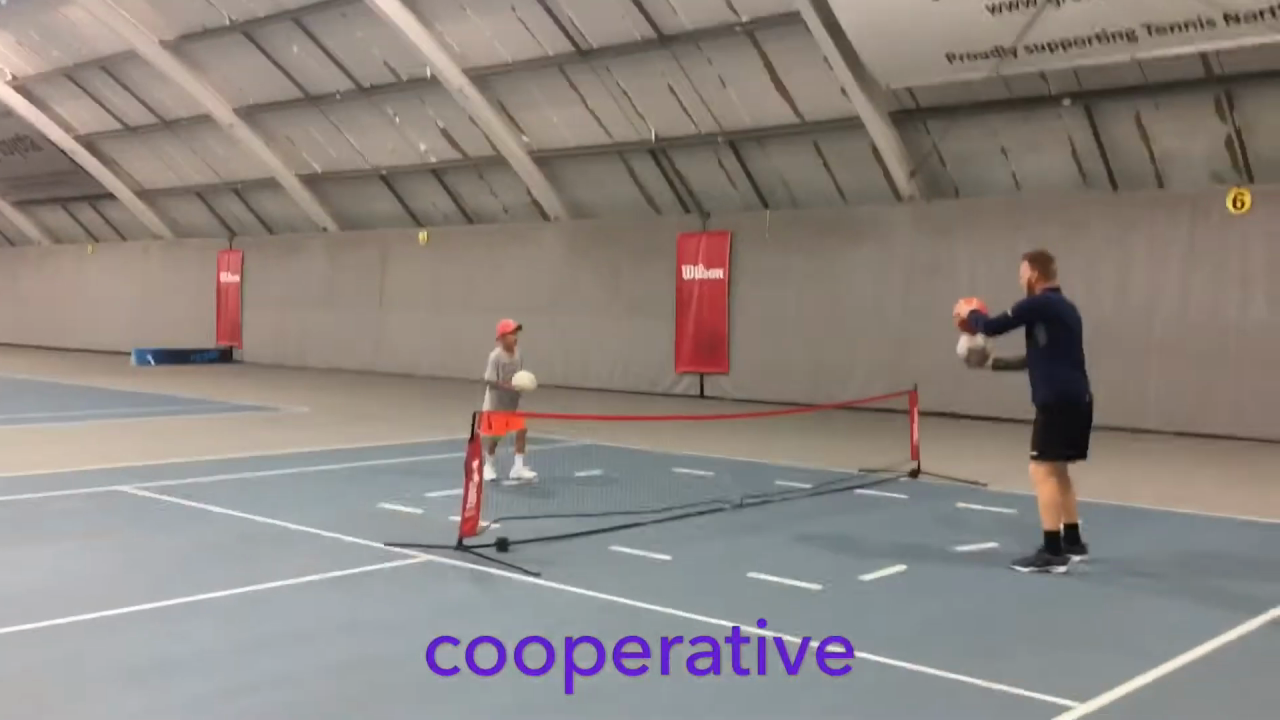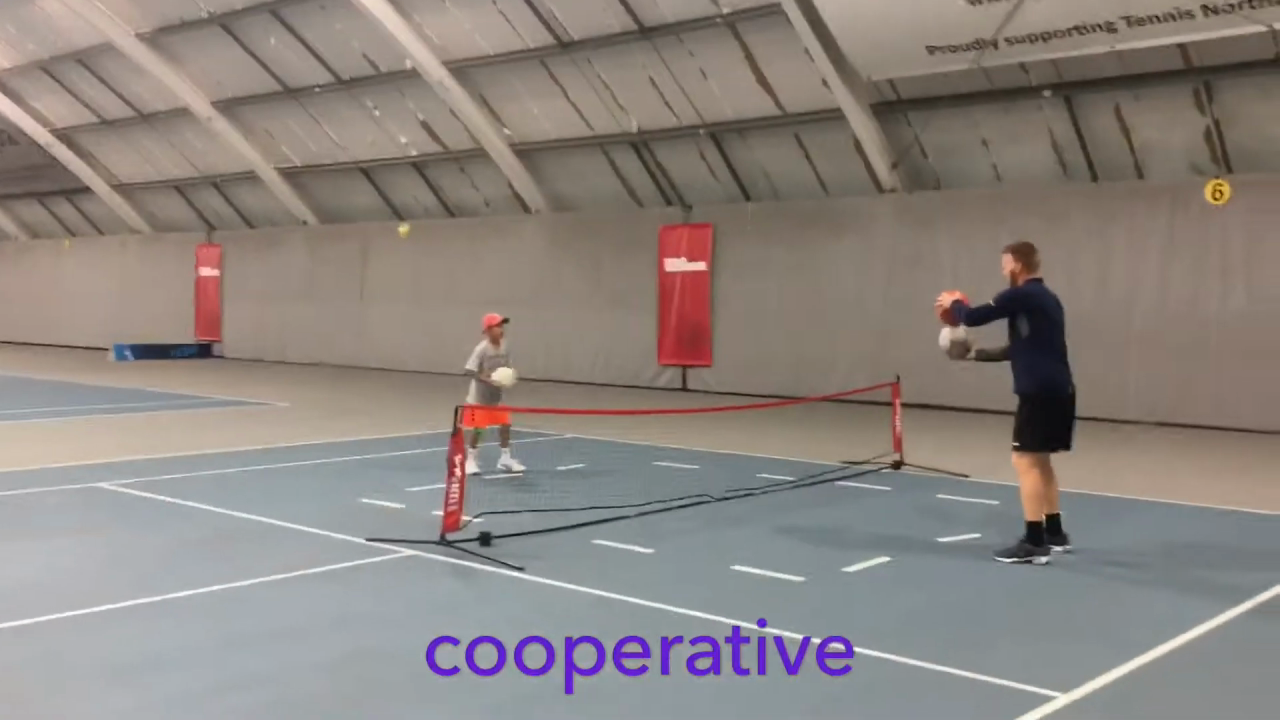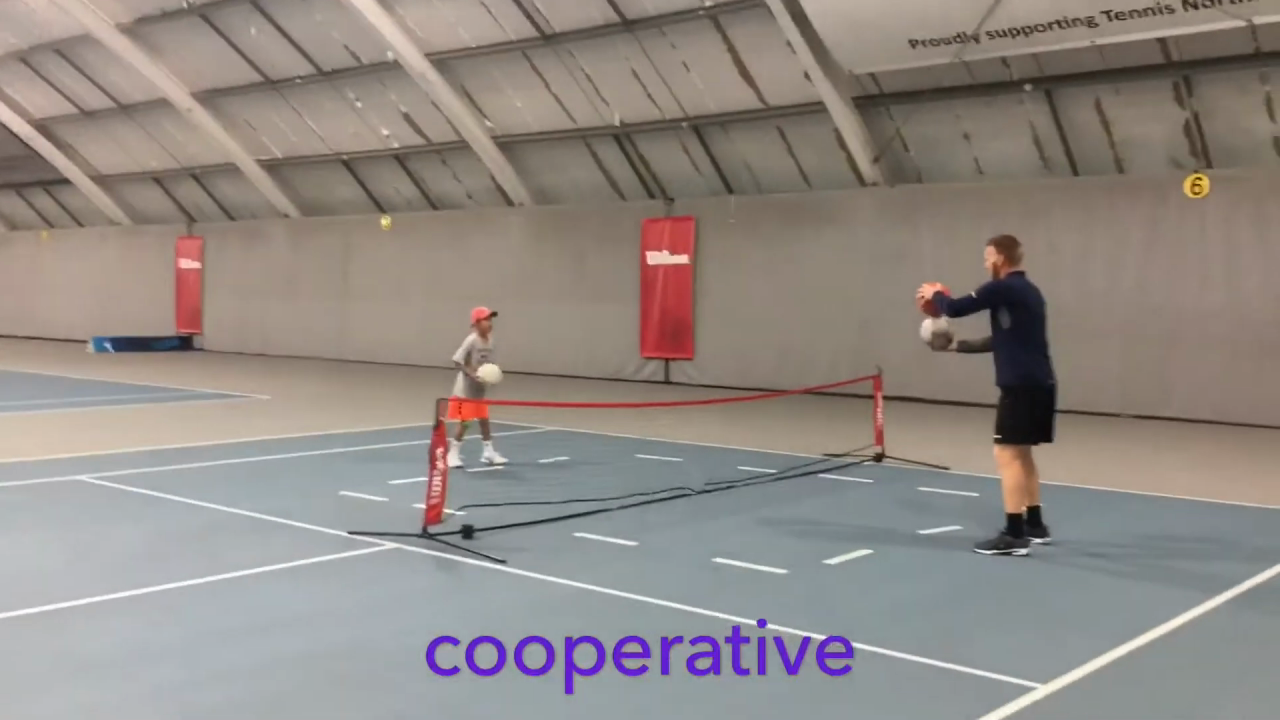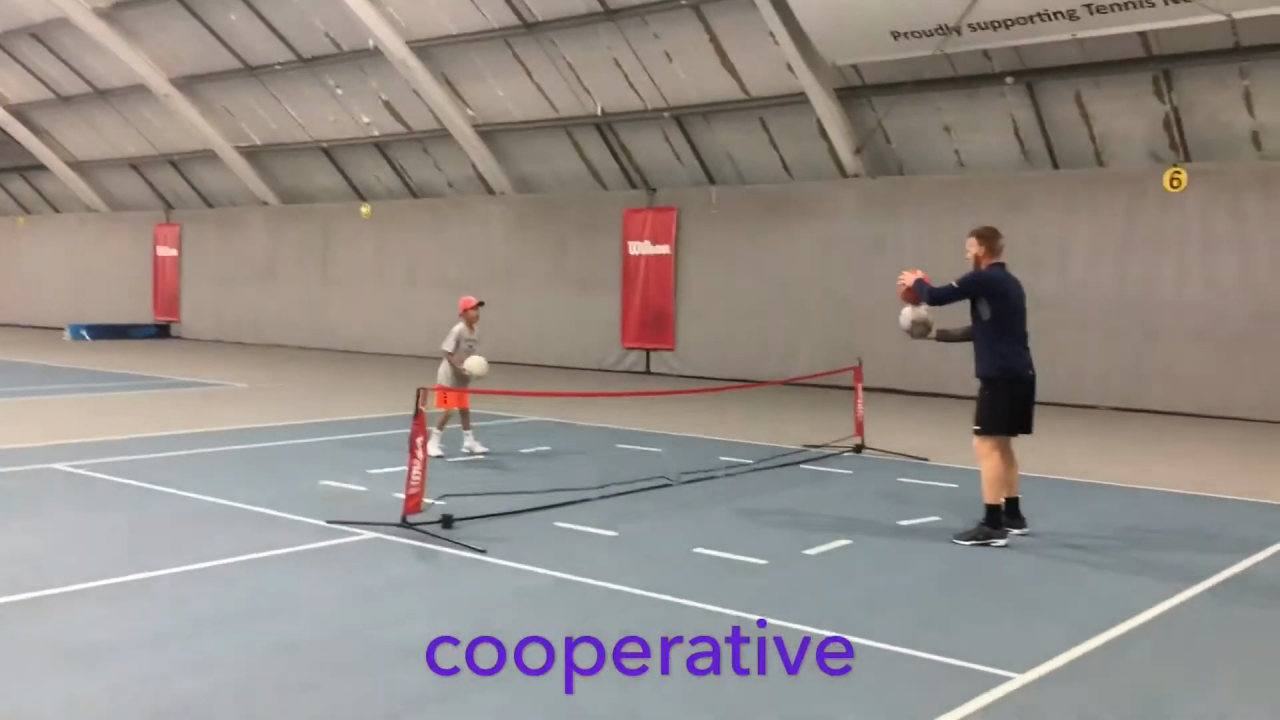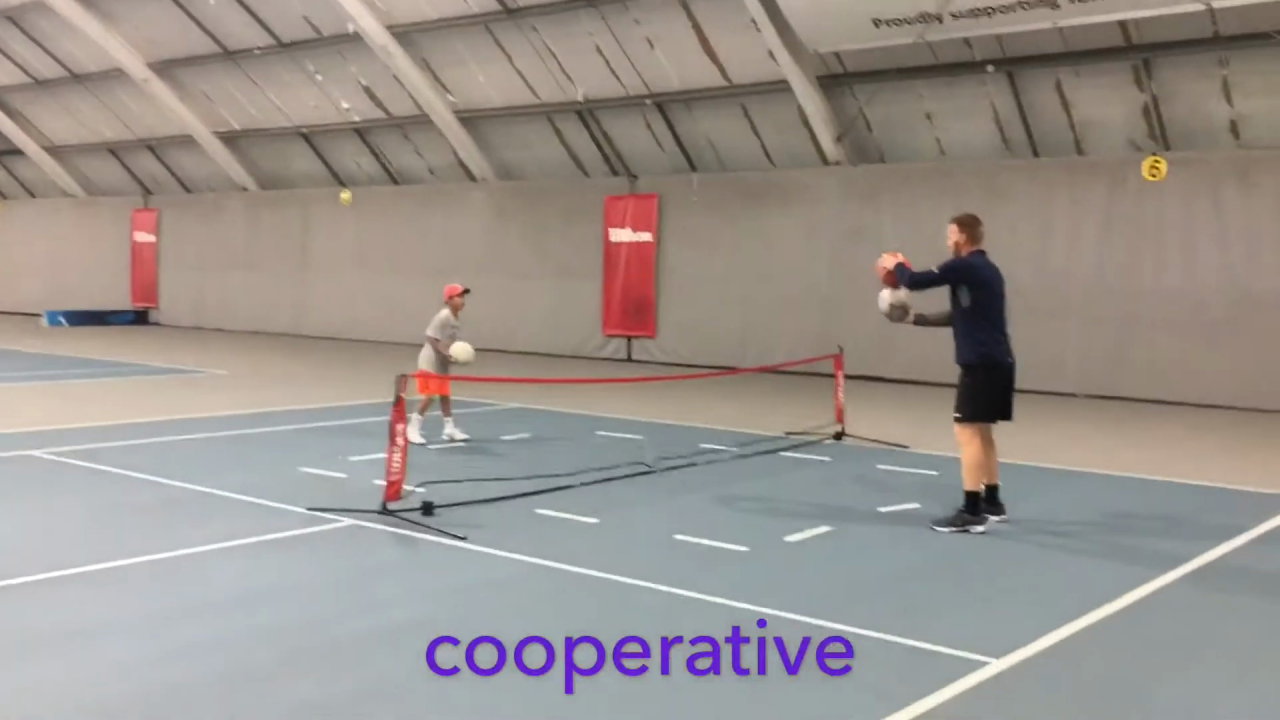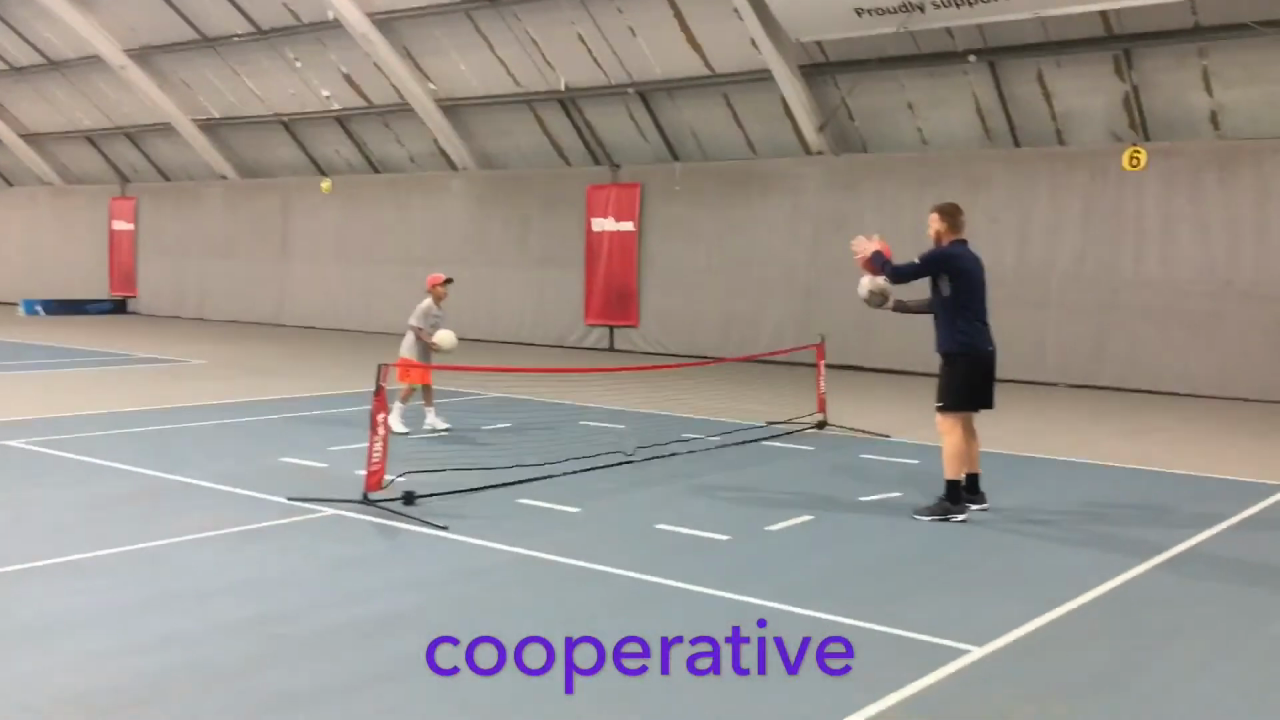
dt=0.1s
person 1, frame 1
left shoulder: (1039, 304)
right shoulder: (1062, 307)
left elbow: (993, 327)
left wrist: (970, 314)
right wrist: (994, 363)
left hip: (1057, 401)
right hip: (1074, 399)
left knee: (1042, 471)
right knee: (1058, 470)
left ankle: (1053, 552)
right ankle: (1072, 543)
person 1, frame 2
left shoulder: (1021, 296)
right shoulder: (1045, 298)
left elbow: (974, 317)
left wrist: (953, 304)
right wrist: (976, 355)
left hip: (1040, 392)
right hip: (1057, 390)
left knee: (1025, 462)
right knee: (1040, 462)
left ankle: (1034, 543)
right ankle: (1054, 532)
person 1, frame 3
left shoulder: (1003, 288)
right shoulder: (1027, 291)
left elbow: (956, 308)
left wrist: (934, 295)
right wrist: (958, 345)
left hip: (1021, 385)
right hip: (1038, 383)
left knee: (1006, 455)
right knee: (1021, 454)
left ankle: (1014, 535)
right ankle: (1034, 524)
person 1, frame 4
left shoulder: (984, 279)
right shoulder: (1008, 282)
left elbow: (936, 296)
left wrist: (915, 282)
right wrist: (937, 334)
left hip: (1001, 376)
right hip: (1018, 374)
left knee: (986, 446)
right knee: (1001, 445)
left ankle: (993, 526)
right ankle: (1013, 516)
person 1, frame 5
left shoulder: (964, 266)
right shoulder: (987, 270)
left elbow: (916, 281)
left wrist: (896, 265)
right wrist: (914, 318)
left hip: (980, 363)
right hip: (997, 361)
left knee: (967, 433)
right knee: (982, 432)
left ankle: (972, 512)
right ankle: (992, 503)
person 1, frame 6
left shoulder: (944, 256)
right shoulder: (968, 259)
left elbow: (898, 274)
left wrist: (872, 253)
right wrist: (894, 305)
left hip: (962, 353)
right hip: (979, 351)
left knee: (949, 423)
right knee: (963, 421)
left ankle: (952, 501)
right ankle: (972, 491)
